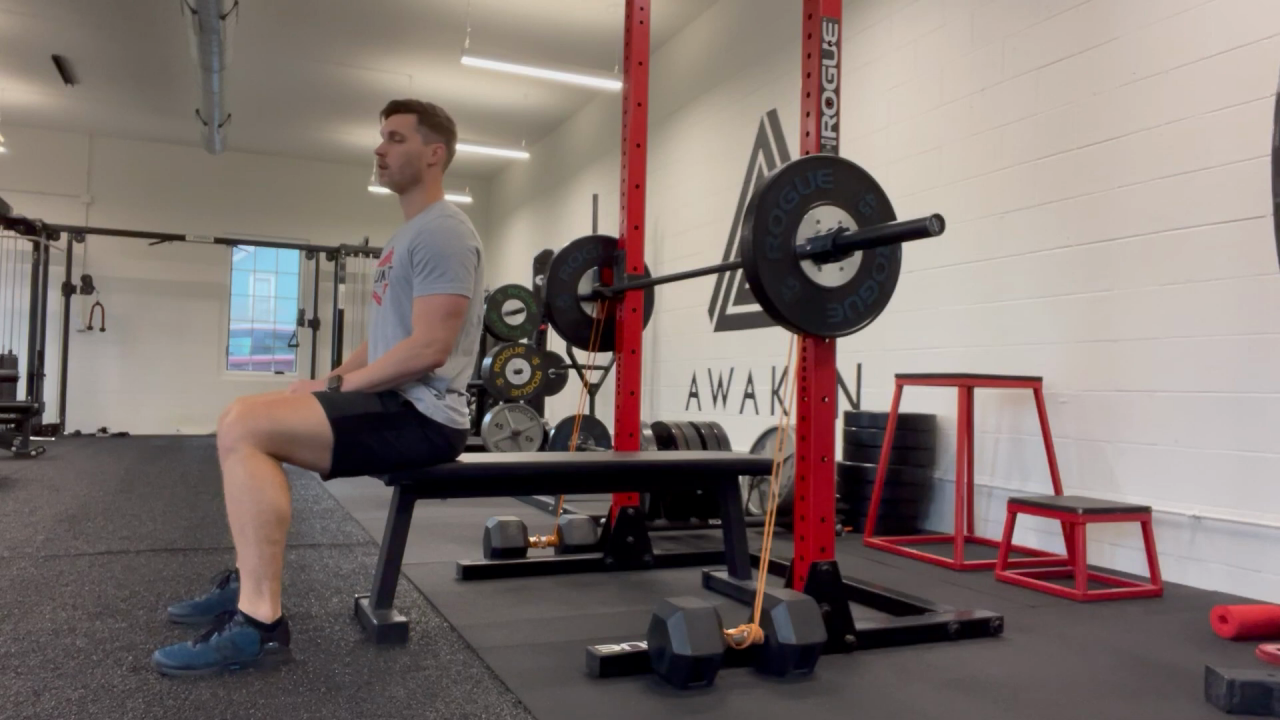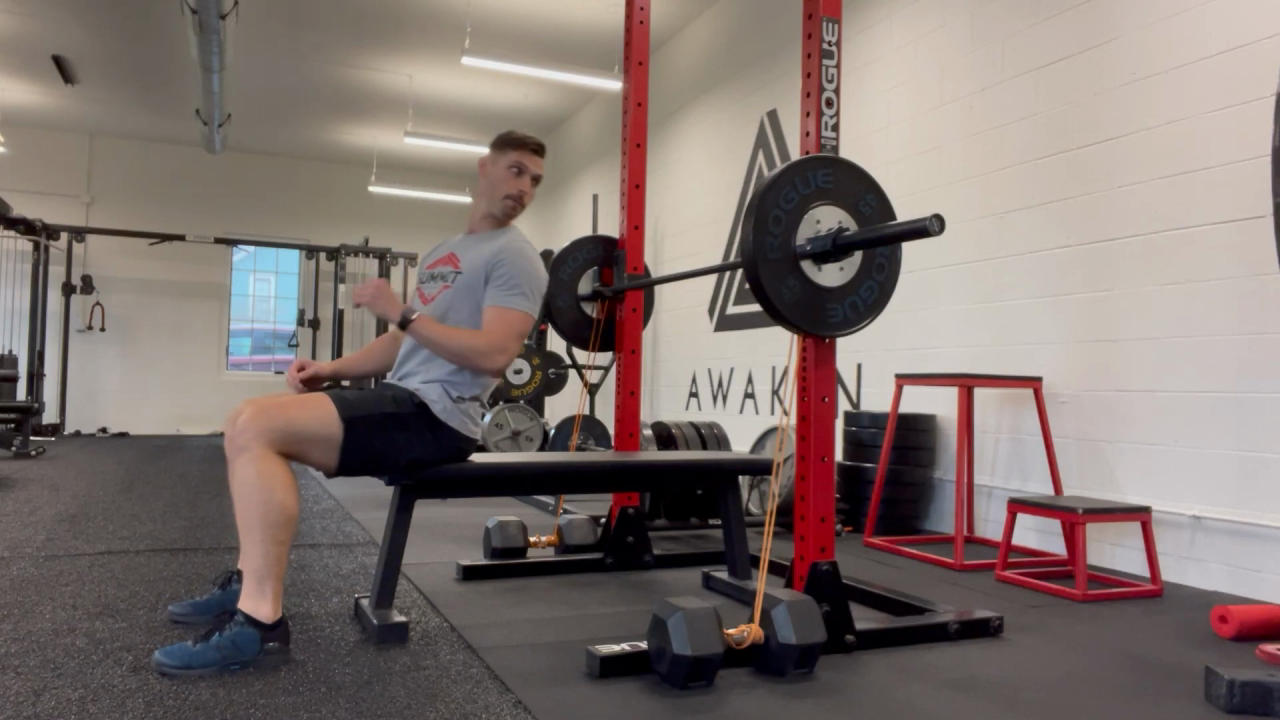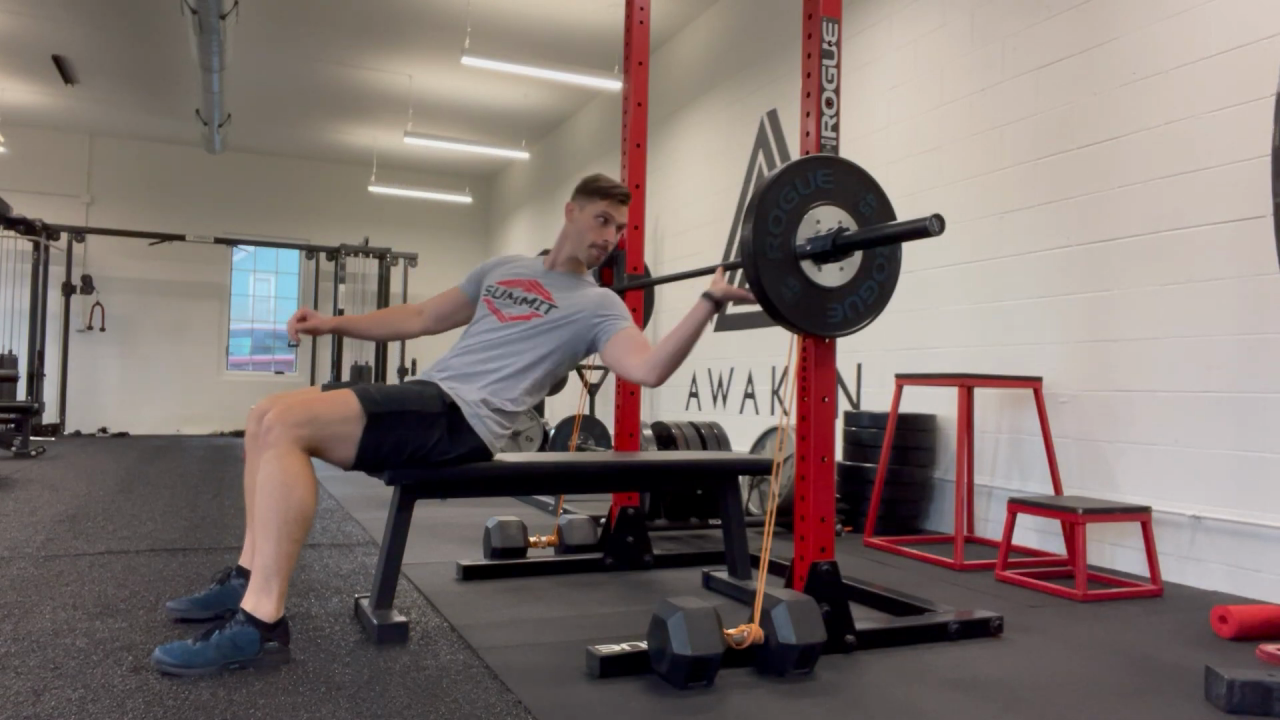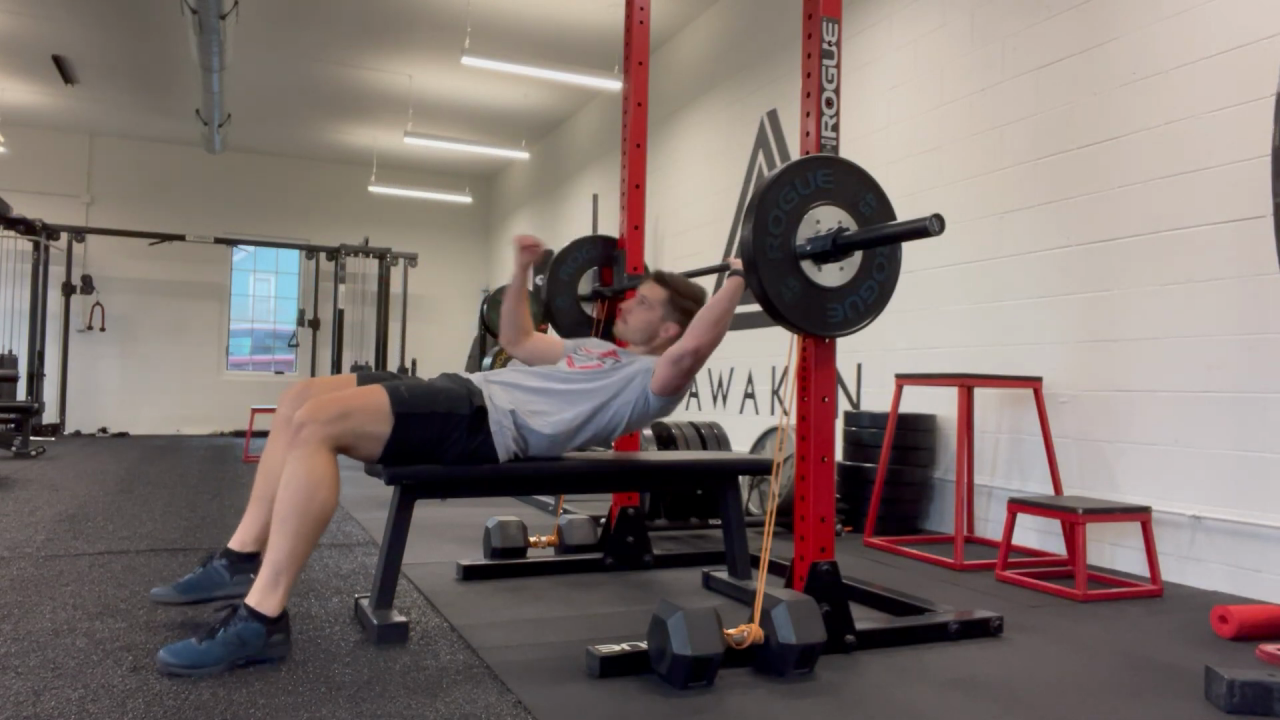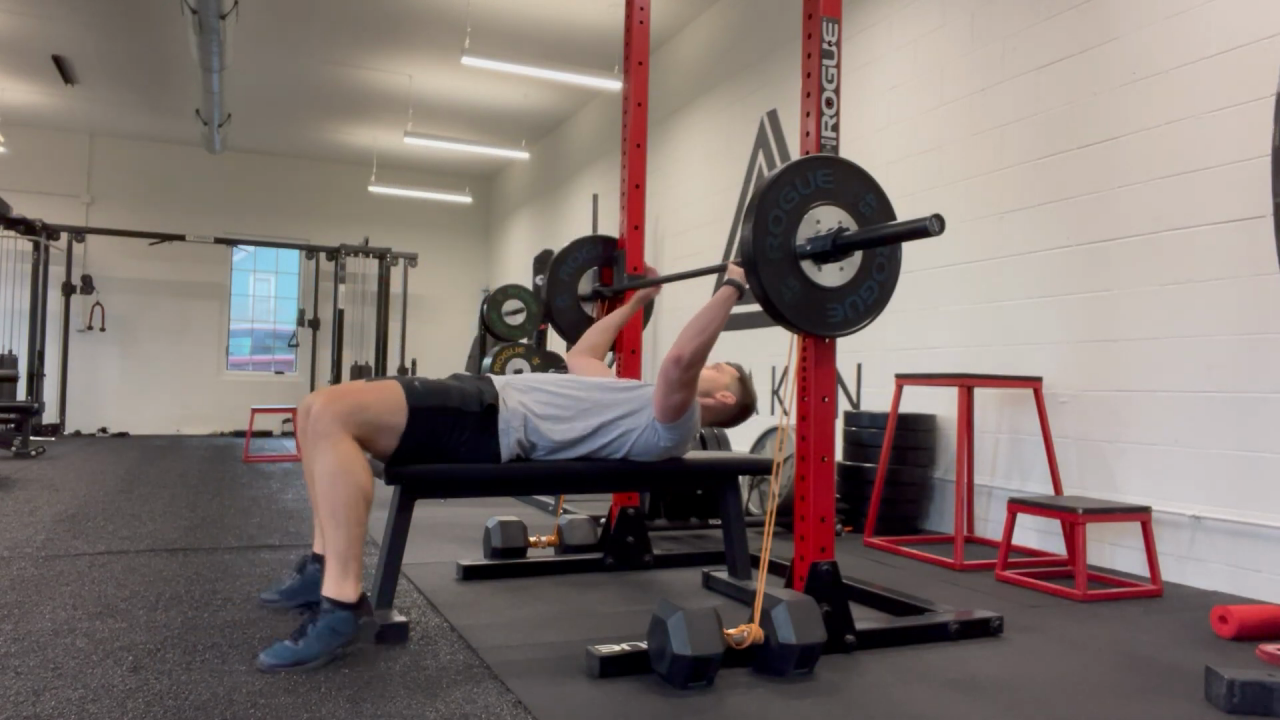
dt=0.5s
person 1, frame 1
left shoulder: (444, 232)
right shoulder: (410, 234)
left elbow: (429, 349)
left wrist: (337, 387)
right wrist: (332, 381)
left hip: (422, 417)
right hip: (398, 405)
left knee: (243, 427)
right knee: (245, 424)
left ankle: (260, 622)
right ankle: (246, 582)
person 1, frame 2
left shoulder: (515, 257)
right shoulder: (445, 252)
left elbow: (494, 354)
left wrist: (401, 315)
right wrist: (333, 369)
left hip: (434, 417)
right hip: (407, 401)
left knee: (254, 426)
right knee: (252, 423)
left ankle: (261, 623)
right ankle: (249, 581)
person 1, frame 3
left shoulder: (597, 307)
right shoulder: (502, 269)
left elbow: (651, 369)
right elbow: (419, 318)
left wrist: (711, 300)
right wrist: (332, 324)
left hip: (459, 420)
right hip: (426, 393)
left knee: (284, 424)
right knee: (269, 416)
left ankle: (260, 622)
right ankle: (249, 575)
person 1, frame 4
left shoulder: (654, 379)
right shoulder: (600, 351)
left elbow: (693, 349)
right elbow: (517, 341)
left wrist: (737, 278)
right wrist: (522, 270)
left hip: (484, 425)
right hip: (467, 394)
left knee: (316, 424)
right knee: (300, 399)
left ankle: (262, 618)
right ankle: (243, 556)
person 1, frame 5
left shoulder: (673, 424)
right shoulder: (636, 399)
left elbow: (680, 359)
right elbow: (581, 356)
left wrist: (732, 287)
right wrist: (632, 303)
left hip: (495, 428)
right hip: (488, 401)
left knee: (330, 414)
right knee: (320, 409)
left ankle: (342, 603)
right ankle: (326, 561)
